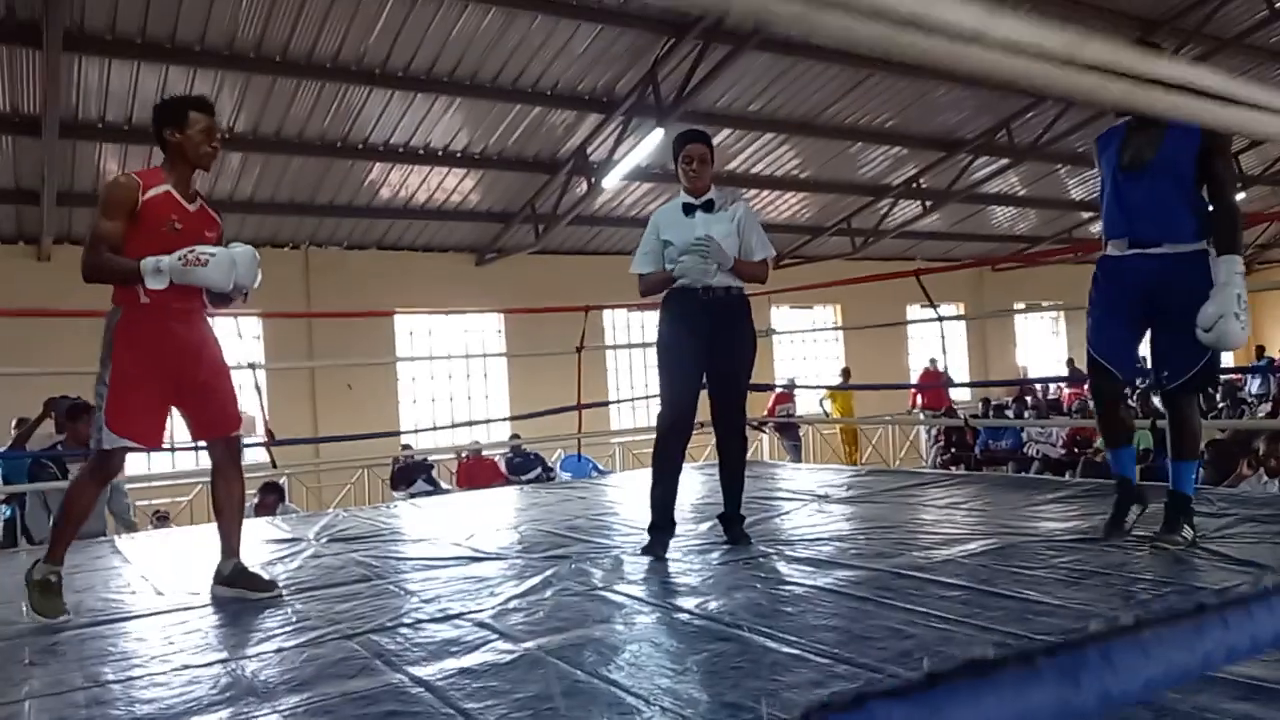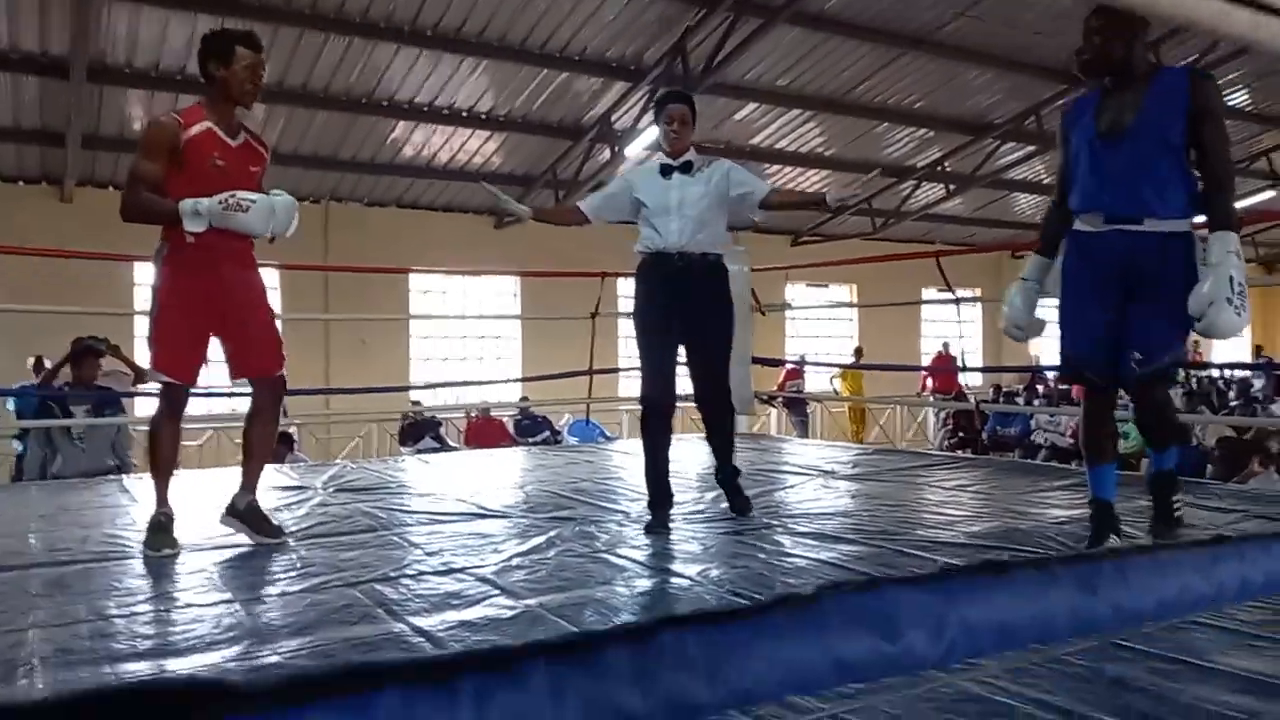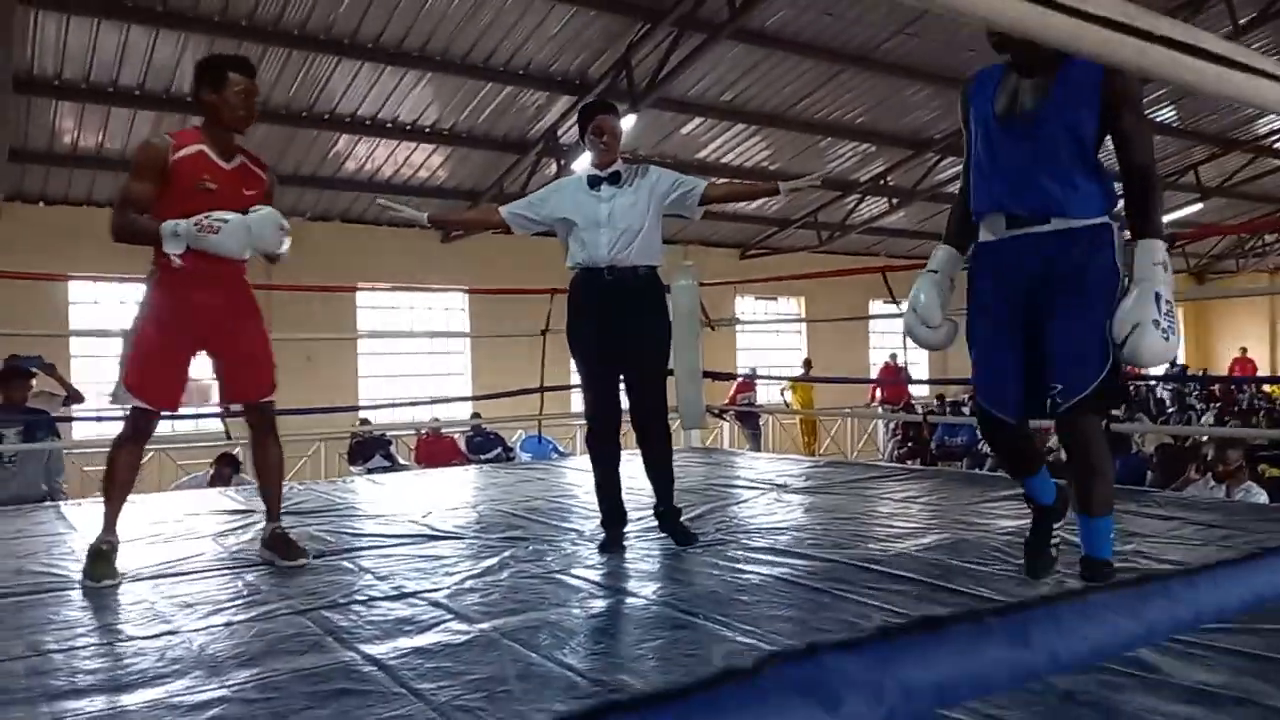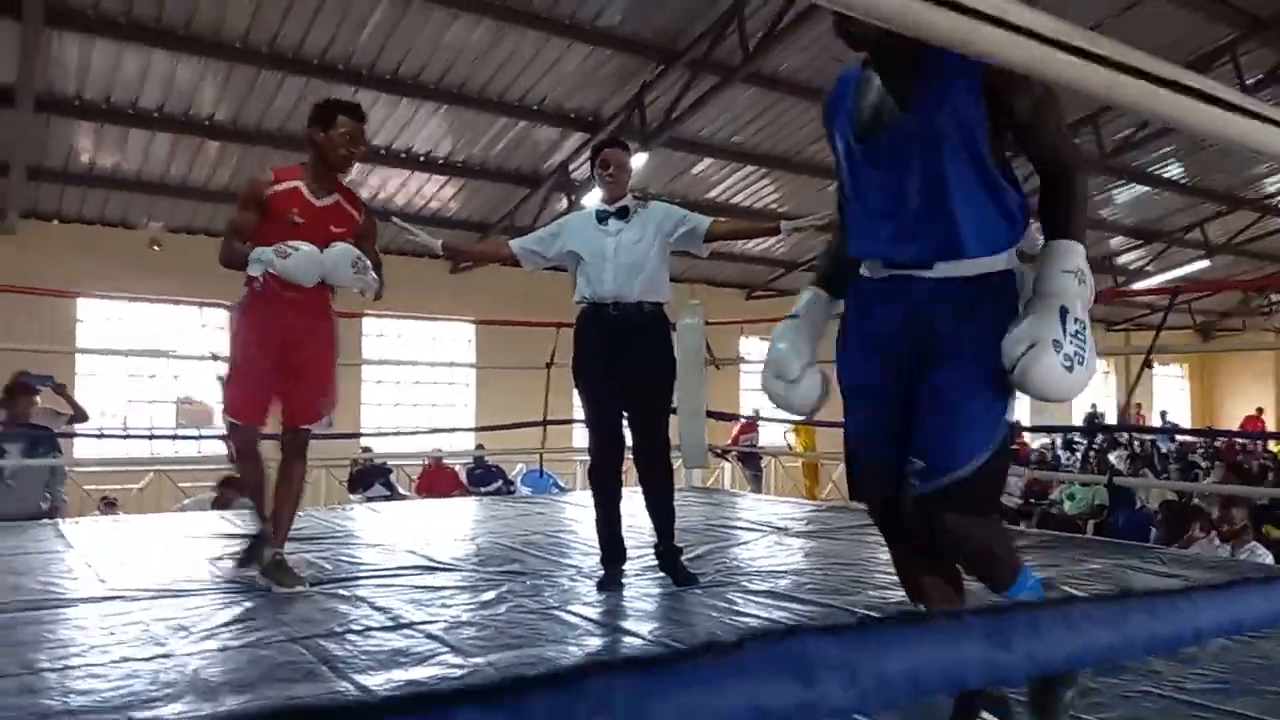
dt=0.5s
person 1, frame 1
left shoulder: (1201, 132)
right shoulder: (1109, 142)
left elbow: (1225, 206)
left wrist: (1230, 277)
left hip: (1180, 267)
right hip: (1118, 269)
left knee: (1179, 393)
right knee: (1103, 385)
left ankle: (1181, 504)
right ankle: (1126, 490)
person 1, frame 2
left shoulder: (1190, 89)
right shoulder: (1078, 111)
left elbow: (1217, 176)
left wrist: (1224, 256)
right wrist: (1035, 270)
left hip: (1163, 249)
right hip: (1090, 250)
left knee: (1148, 385)
right knee: (1096, 388)
left ankle: (1165, 476)
right ankle: (1104, 513)
person 1, frame 3
left shoulder: (1103, 75)
right shoulder: (979, 90)
left elbow: (1140, 175)
left wrist: (1150, 271)
right wrist: (940, 267)
left hip: (1078, 253)
right hip: (998, 259)
left knee: (1079, 418)
right knee: (998, 423)
left ankle: (1098, 569)
right ankle: (1045, 505)
person 1, frame 4
left shoulder: (981, 62)
right shoulder: (845, 91)
left elbow: (1060, 168)
left wrist: (1062, 281)
right wrist: (809, 314)
left hip: (972, 297)
right hip: (879, 303)
left knee: (947, 513)
right knee: (893, 511)
person 2, frame 1
left shoulder: (208, 214)
right shoulder: (129, 190)
right elbow: (93, 264)
left wrist: (235, 281)
right wrist: (162, 266)
left hip: (193, 333)
right hip: (138, 332)
left knee: (228, 448)
right knee: (108, 458)
left ankle: (230, 567)
right ankle: (48, 569)
person 2, frame 2
left shoulder: (257, 148)
right shoulder: (171, 130)
right elbow: (132, 205)
left wrist: (273, 221)
right wrist: (201, 209)
left hip: (241, 274)
right hip: (187, 272)
left knee: (272, 385)
right knee: (174, 394)
left ankle: (245, 501)
right ankle: (161, 513)
person 2, frame 3
left shoulder: (258, 173)
right shoulder: (163, 152)
left elbow: (262, 237)
right elbow: (122, 225)
left wrist: (275, 239)
right wrist: (181, 230)
left hip: (234, 299)
right hip: (175, 295)
left knee: (262, 413)
right knee: (141, 419)
left ankle: (273, 529)
right ankle: (106, 539)
person 2, frame 4
left shoulder: (357, 214)
right shoulder: (267, 187)
left elbow: (375, 283)
right elbow: (228, 252)
left wrist: (365, 278)
right wrist: (262, 256)
left hip: (314, 326)
right hip: (260, 316)
left knee: (295, 439)
right knee: (242, 431)
left ankle: (275, 551)
right ankle: (266, 526)
person 3, frame 1
left shoulder: (737, 210)
right shoulder: (662, 217)
left elbow: (760, 271)
right elbow: (645, 285)
left wrist: (725, 261)
right wrist: (678, 270)
left hip: (729, 316)
right hip: (681, 317)
left knee: (730, 418)
right knee: (675, 417)
left ankle: (732, 517)
right ankle: (661, 527)
person 3, frame 2
left shoulder: (720, 172)
right shoulder: (638, 179)
left elbow: (770, 197)
right elbow: (582, 212)
left wrist: (825, 199)
right wrist: (530, 213)
left hip: (706, 280)
right hip: (657, 282)
left knee: (713, 384)
right knee: (656, 391)
left ankle: (727, 475)
right ankle: (659, 503)
person 3, frame 3
left shoulder: (652, 180)
right shoulder: (563, 191)
left elbow: (714, 191)
right elbow: (497, 217)
left wrist: (782, 187)
right wrist: (428, 219)
left hip: (641, 295)
right hip: (591, 298)
left knee: (650, 405)
right knee: (601, 411)
left ankle: (667, 510)
right ankle: (613, 521)
person 3, frame 4
left shoulder: (660, 216)
right shoulder: (574, 226)
left elbow: (718, 229)
right elbow: (510, 250)
left wrist: (784, 227)
right wrist: (442, 247)
left hip: (647, 330)
right hip: (597, 333)
left knee: (653, 443)
right knee: (605, 447)
left ankle: (668, 550)
right ankle: (613, 558)
